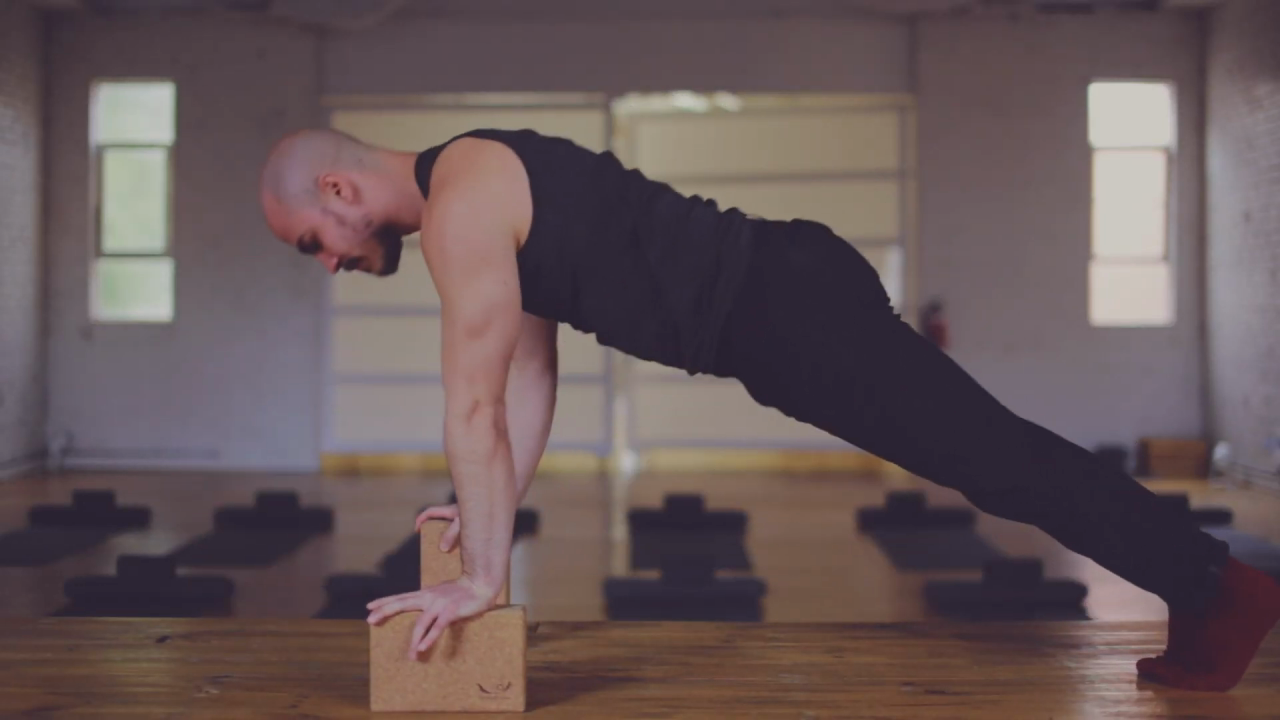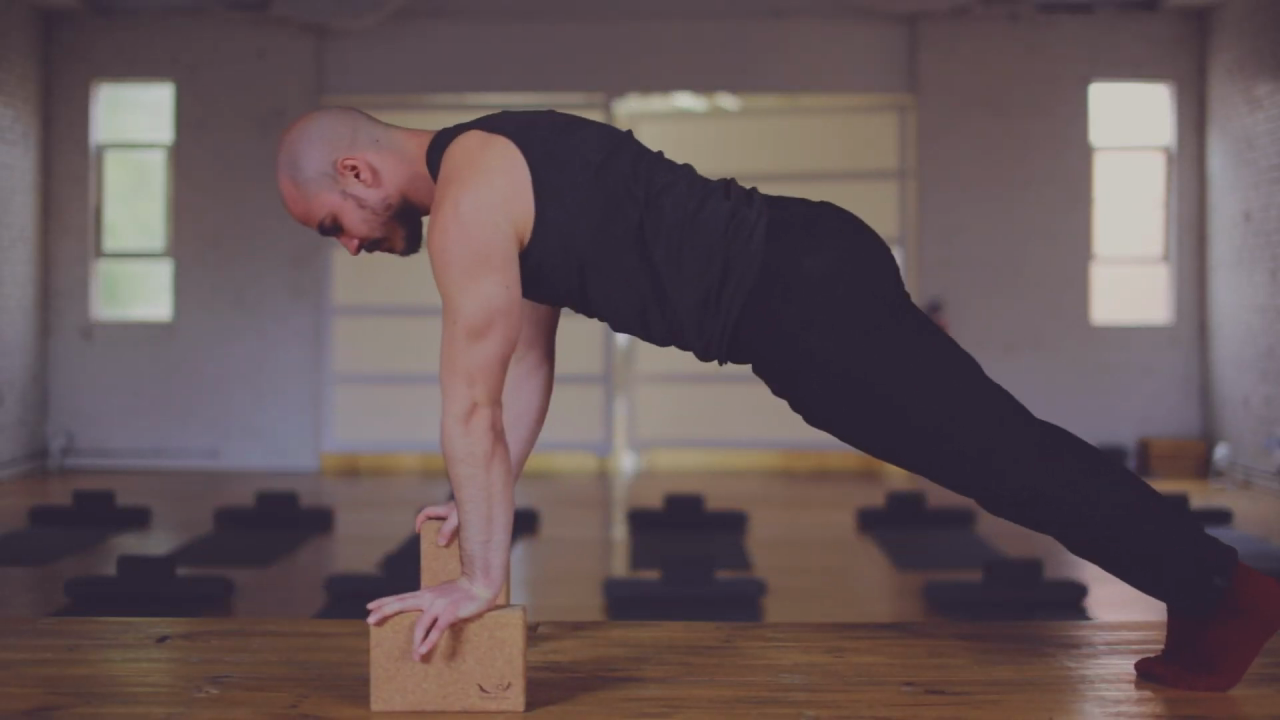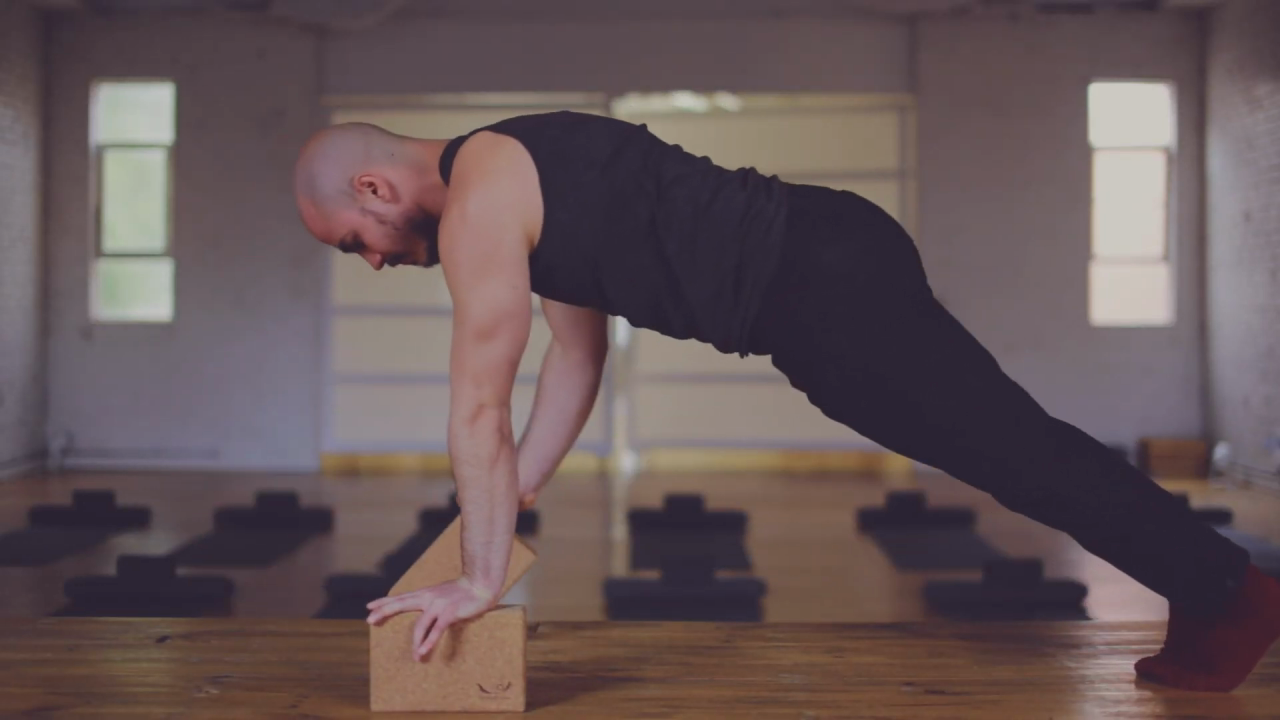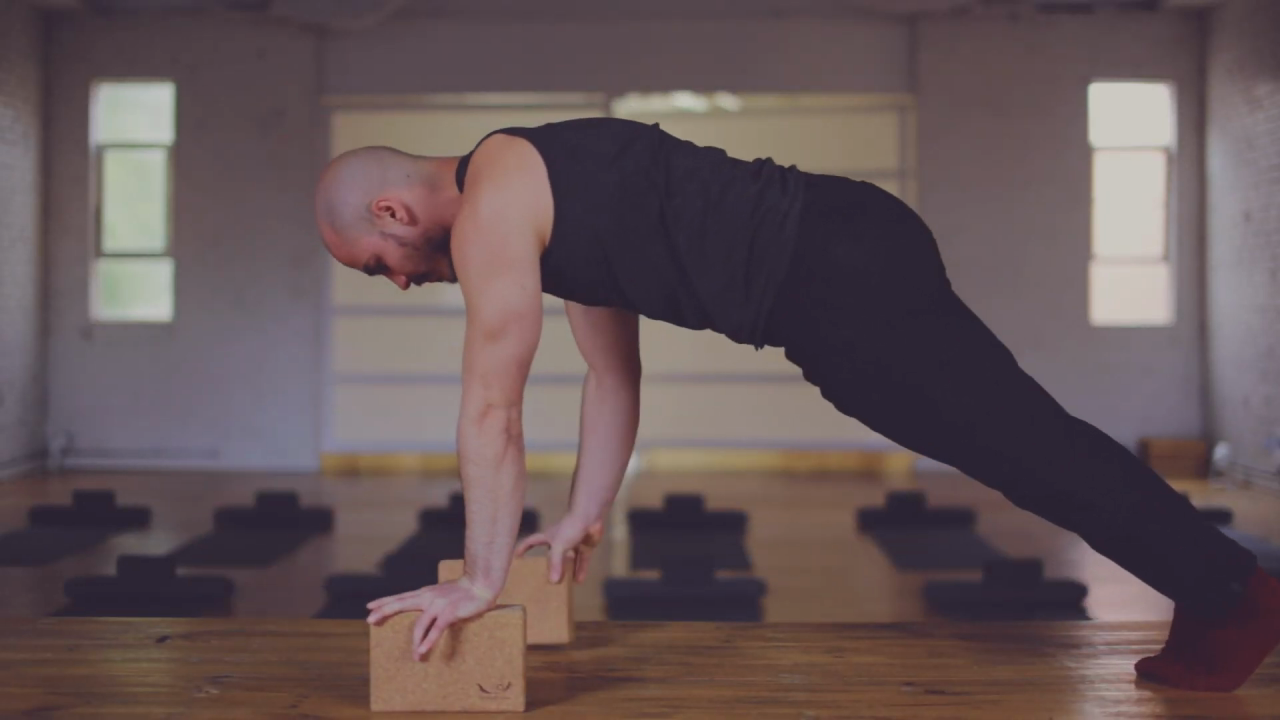
dt=0.3s
person 1, frame 1
left shoulder: (459, 206)
right shoulder: (477, 188)
left elbow: (471, 404)
right elbow: (527, 367)
left wrist: (481, 576)
right wrist: (496, 509)
left hip: (785, 308)
right hip: (781, 293)
left knee: (994, 460)
right knee: (989, 455)
person 1, frame 2
left shoulder: (469, 202)
right shoulder: (494, 170)
left elbow: (471, 403)
right elbow: (527, 357)
left wrist: (479, 578)
right wrist: (487, 502)
left hip: (800, 301)
right hip: (802, 270)
left knee: (1001, 462)
right knee: (1001, 450)
person 1, frame 3
left shoulder: (477, 203)
right shoulder: (519, 175)
left elbow: (479, 404)
right elbow: (578, 346)
left wrist: (480, 577)
right wrist: (516, 485)
left hip: (821, 289)
right hip: (826, 257)
left knee: (1018, 456)
right knee: (1016, 449)
person 1, frame 4
left shoulder: (491, 205)
right shoulder: (541, 194)
left elbow: (490, 407)
right elbow: (614, 372)
left wrist: (481, 577)
right wrist: (583, 519)
left hip: (836, 278)
right hip: (843, 246)
left knee: (1028, 453)
right knee: (1029, 444)
